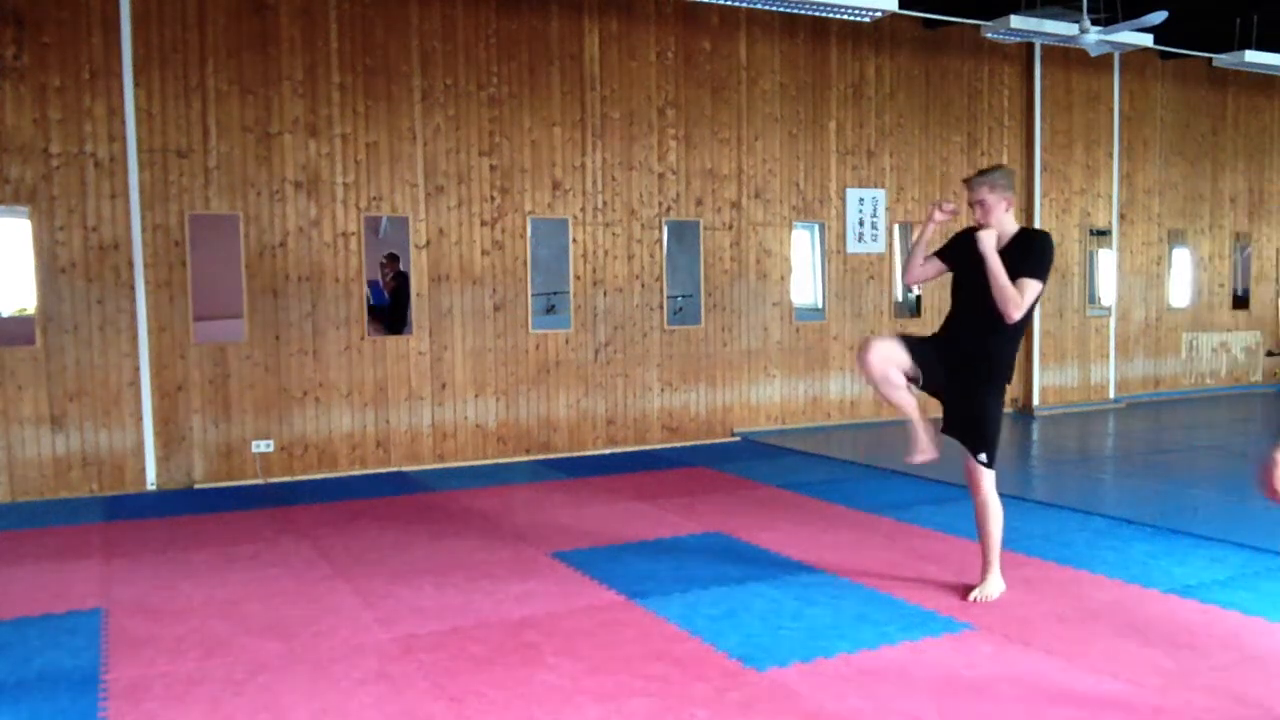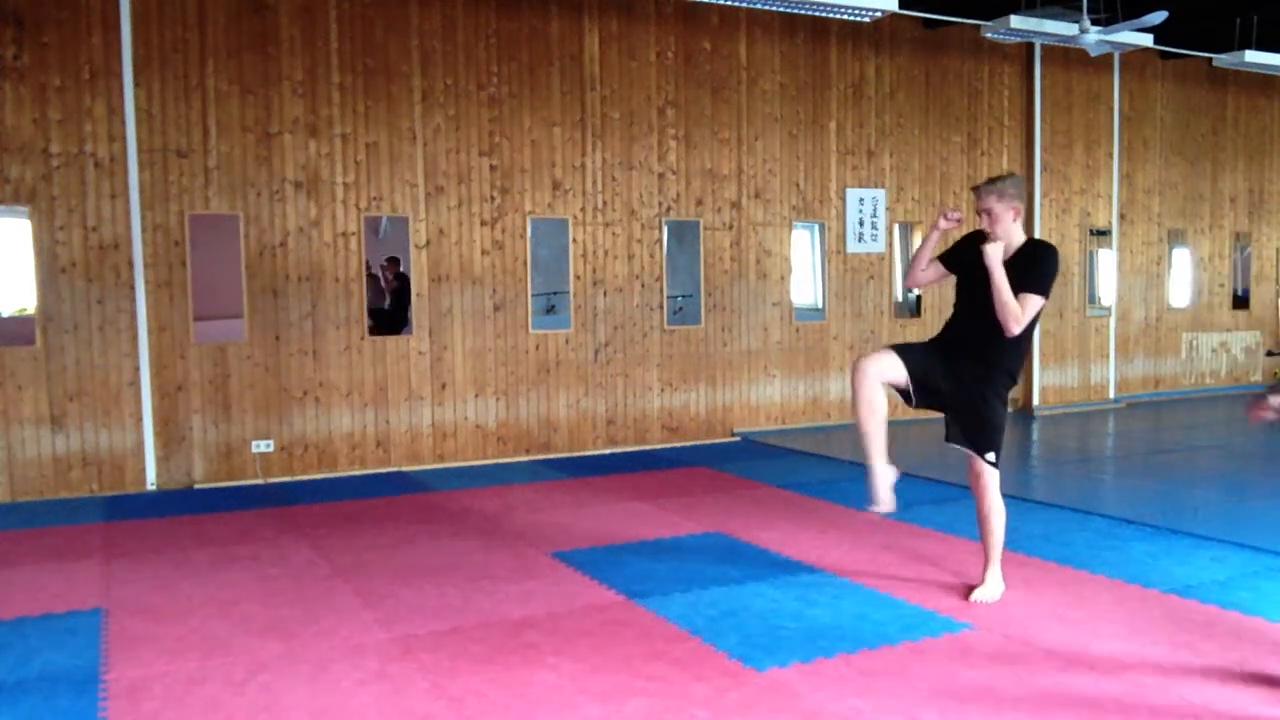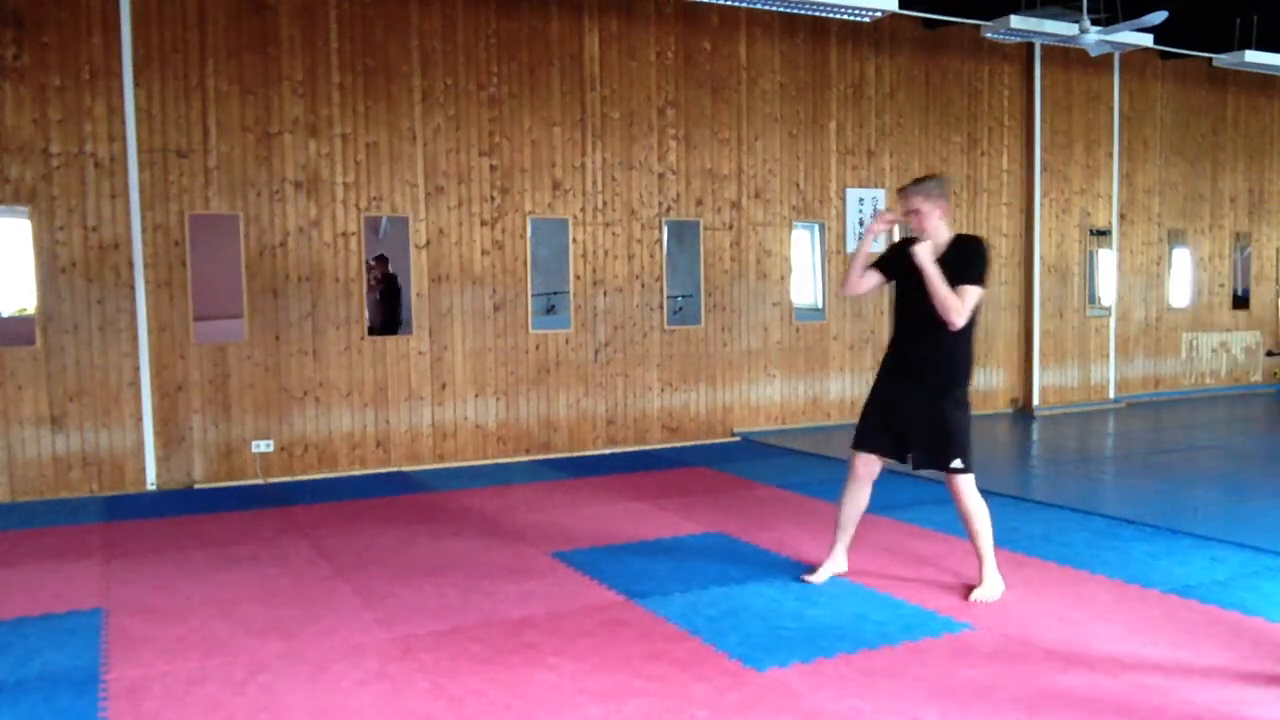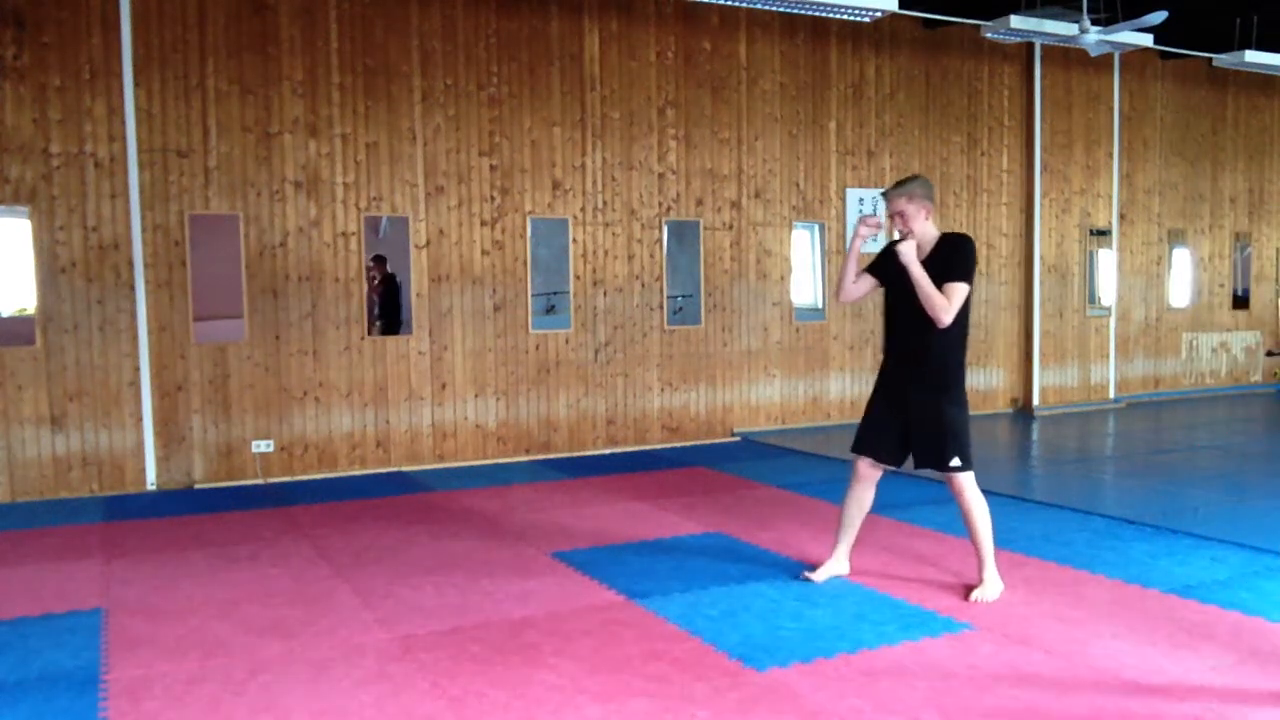
dt=0.5s
person 1, frame 1
left shoulder: (1020, 243)
right shoulder: (964, 239)
left elbow: (1012, 311)
right elbow: (912, 276)
left wrist: (987, 253)
right wrist: (927, 226)
left hip: (985, 370)
right hip: (950, 350)
left knee: (979, 478)
right knee: (874, 351)
left ankle: (992, 575)
right ankle: (921, 432)
person 1, frame 2
left shoulder: (1041, 256)
right shoulder: (973, 243)
left elbow: (1012, 324)
right elbow: (914, 279)
left wrist: (995, 265)
right wrist: (934, 232)
left hip: (986, 377)
right hip: (943, 357)
left knee: (983, 478)
right knee: (869, 368)
left ankle: (993, 575)
right ankle: (880, 472)
person 1, frame 3
left shoulder: (971, 250)
right shoulder: (902, 251)
left elbow: (956, 317)
right elbow: (853, 287)
left wrist: (927, 264)
right wrist: (868, 240)
left hip: (944, 386)
right hip: (897, 379)
left knee: (960, 484)
right knee: (862, 468)
left ankle: (990, 574)
right ankle: (837, 556)
person 1, frame 4
left shoulder: (958, 248)
right shoulder: (893, 254)
left elbow: (944, 315)
right elbow: (846, 293)
left wrist: (911, 263)
right wrist: (857, 241)
left hip: (941, 385)
right hip: (895, 380)
left knee: (961, 482)
right knee: (865, 469)
left ankle: (990, 574)
right ankle: (839, 557)
